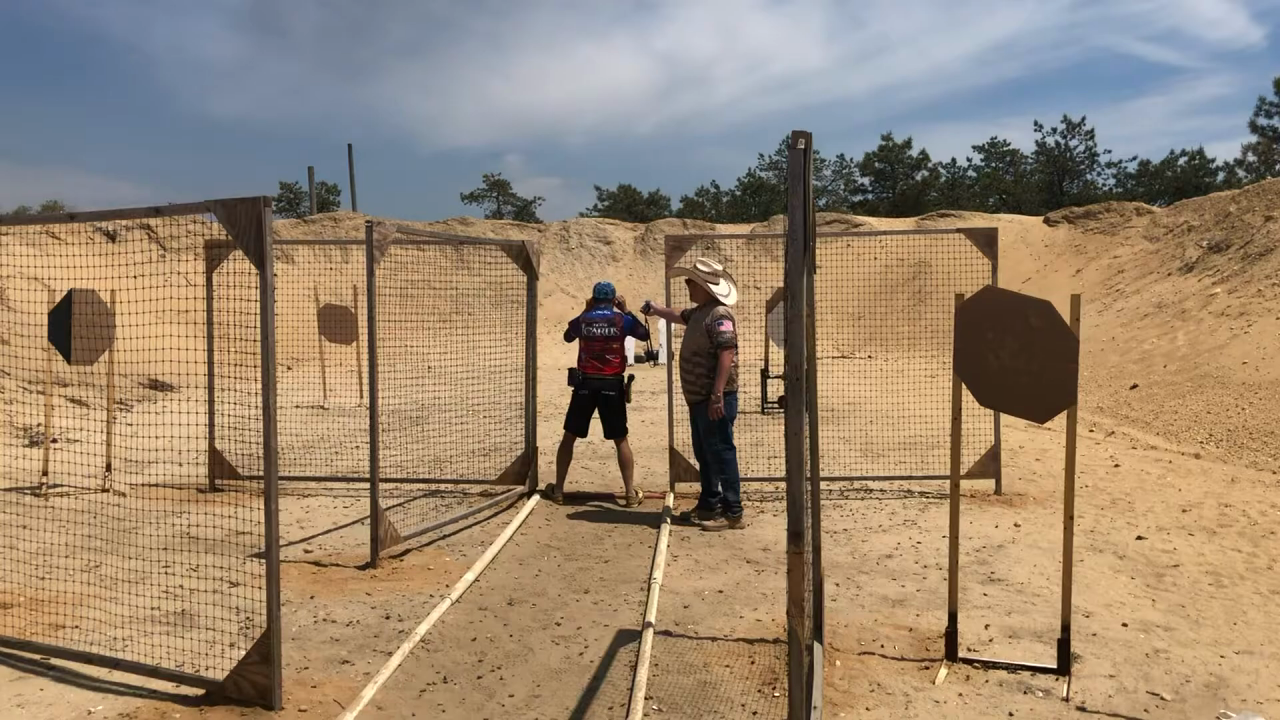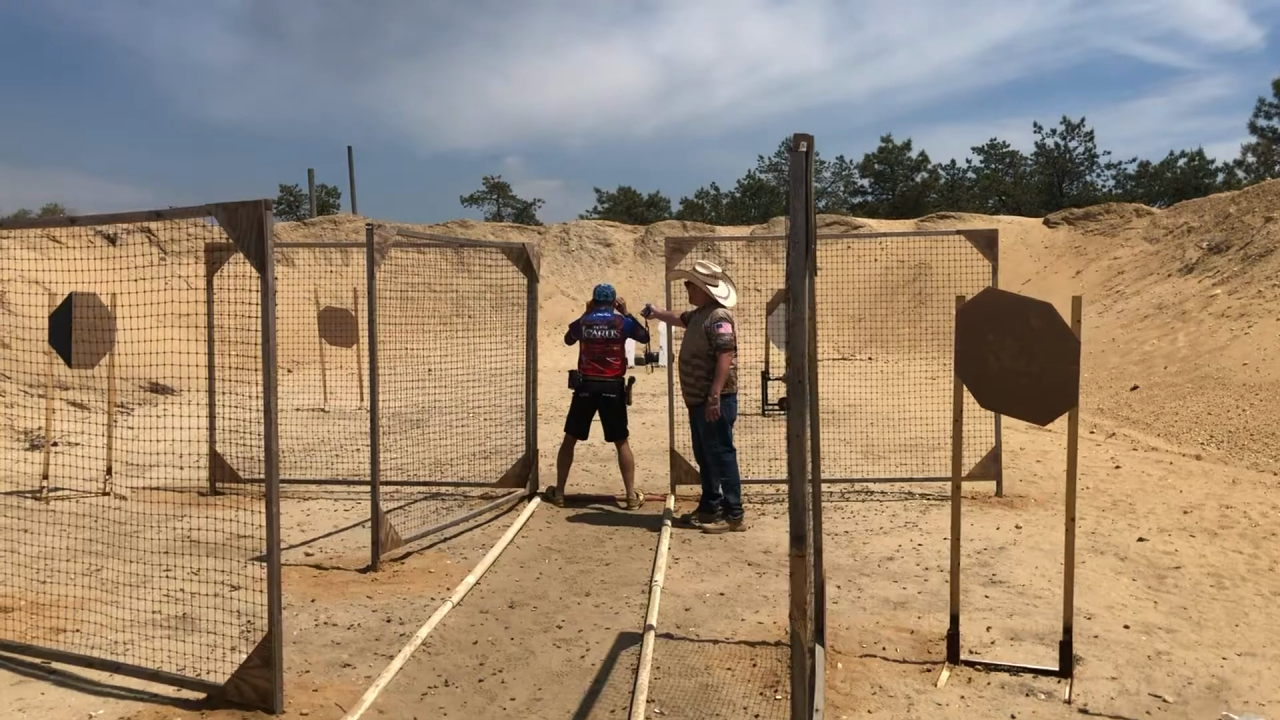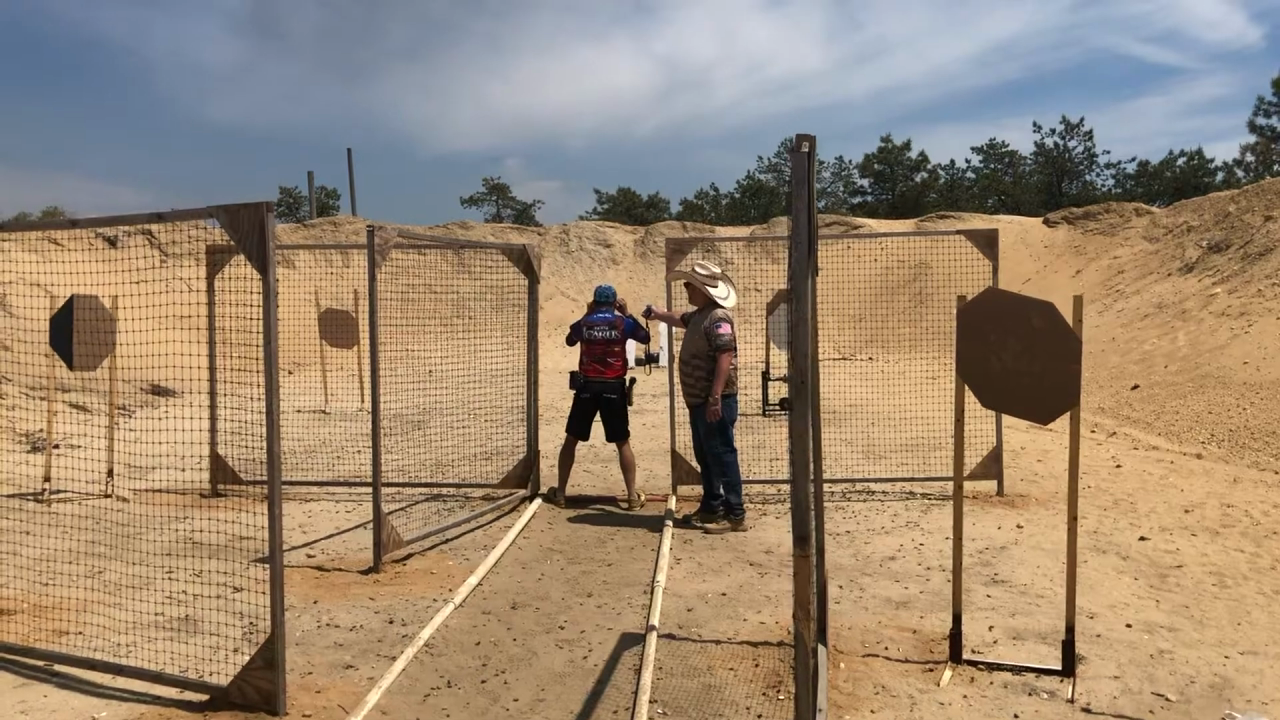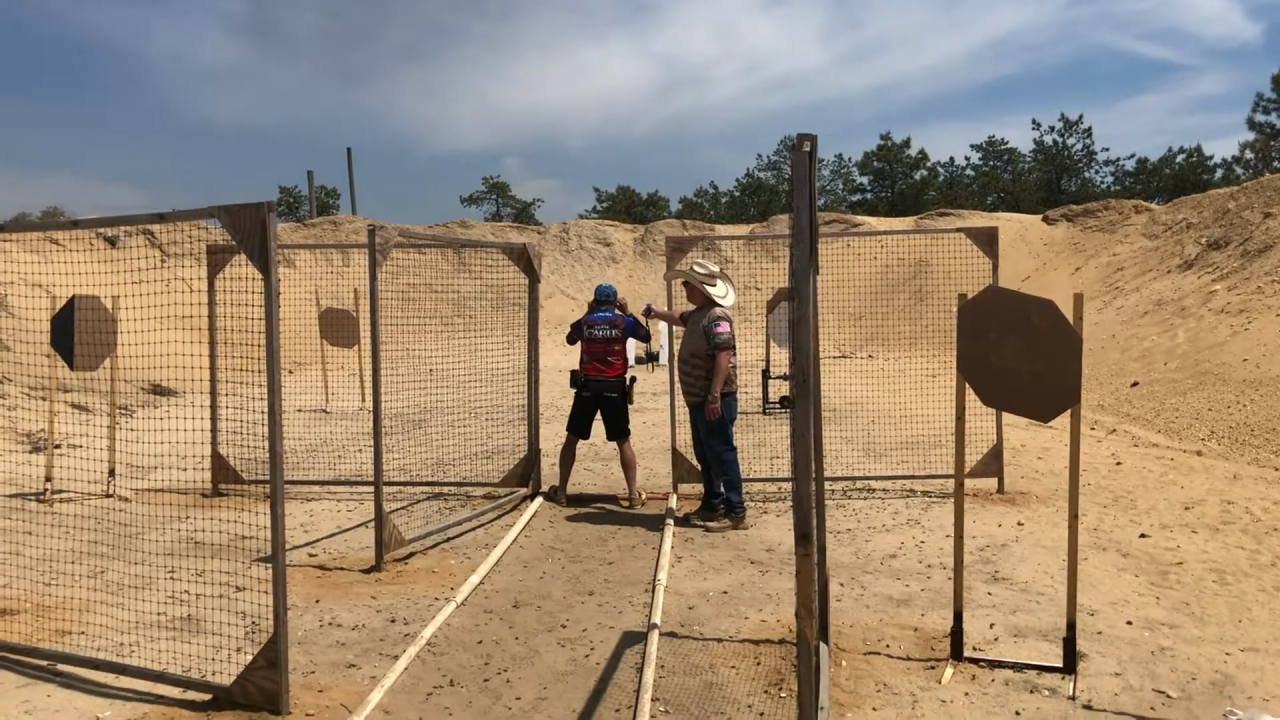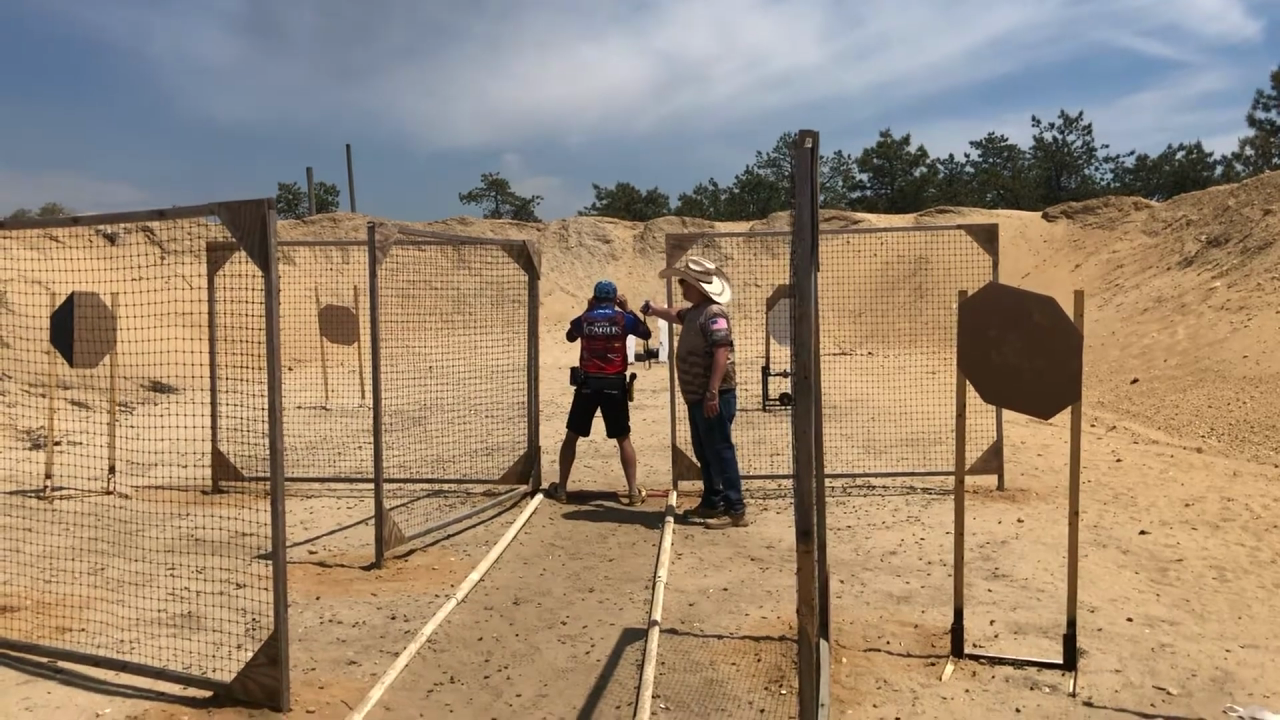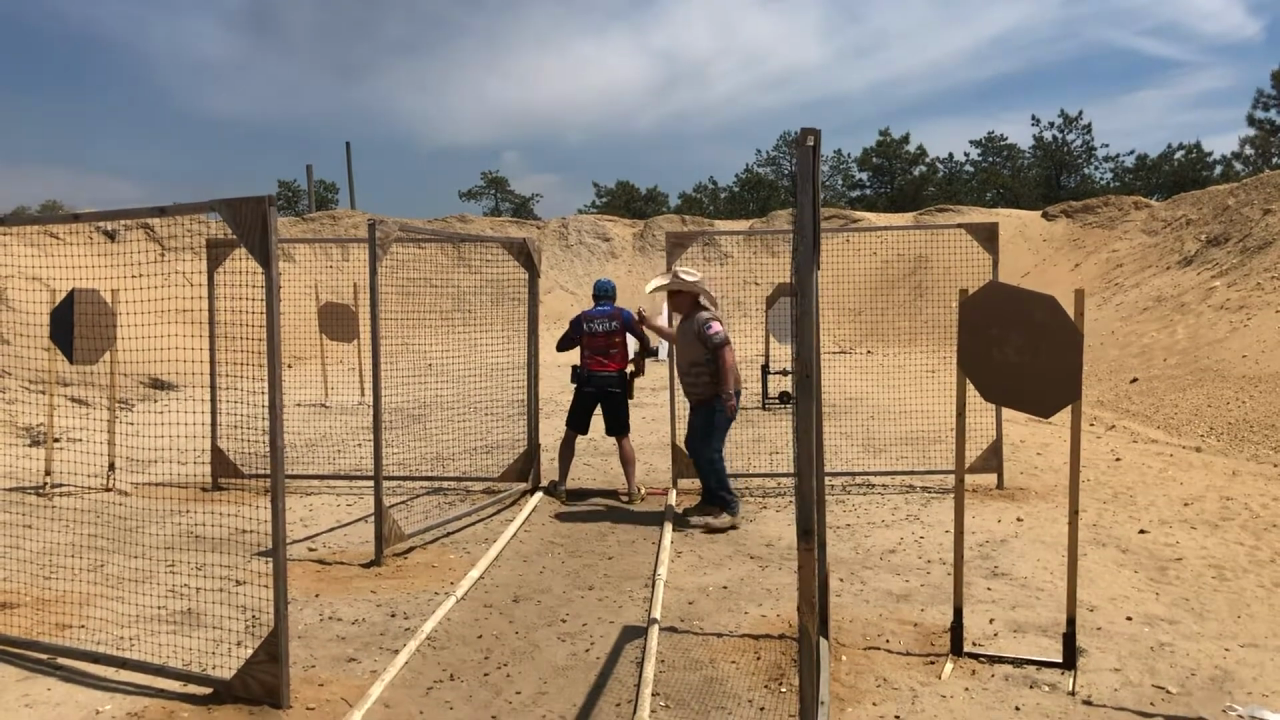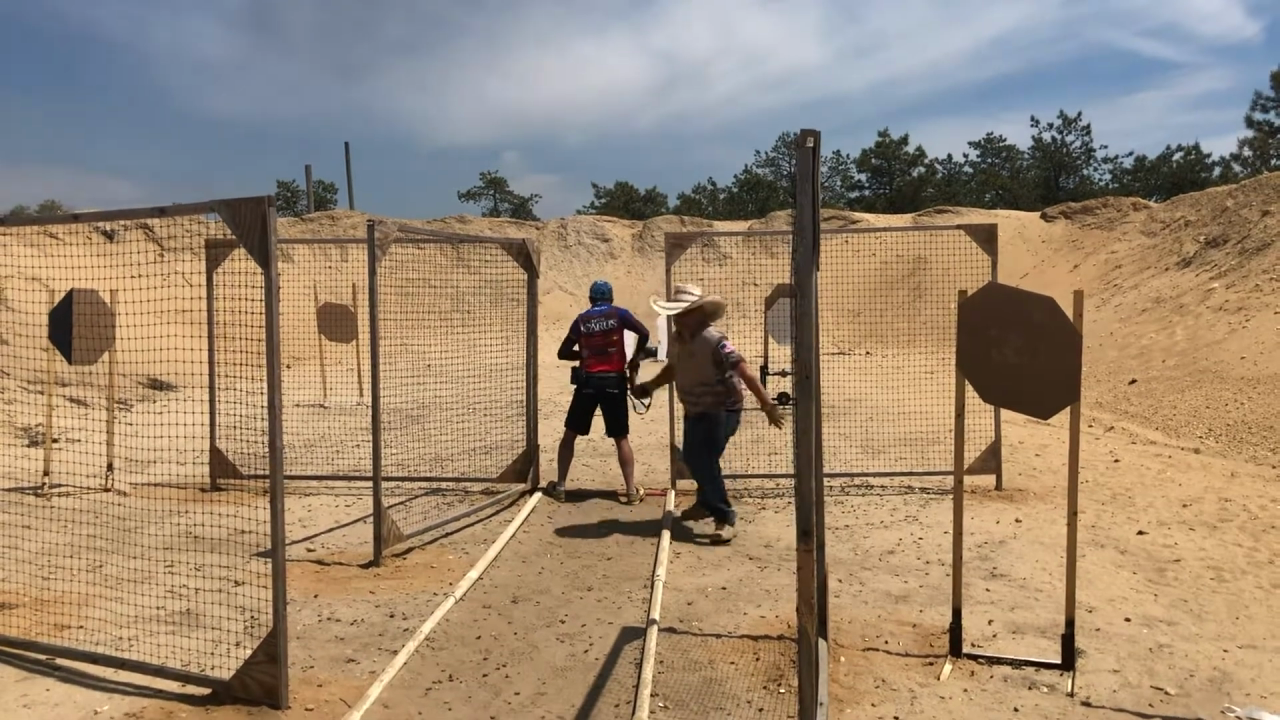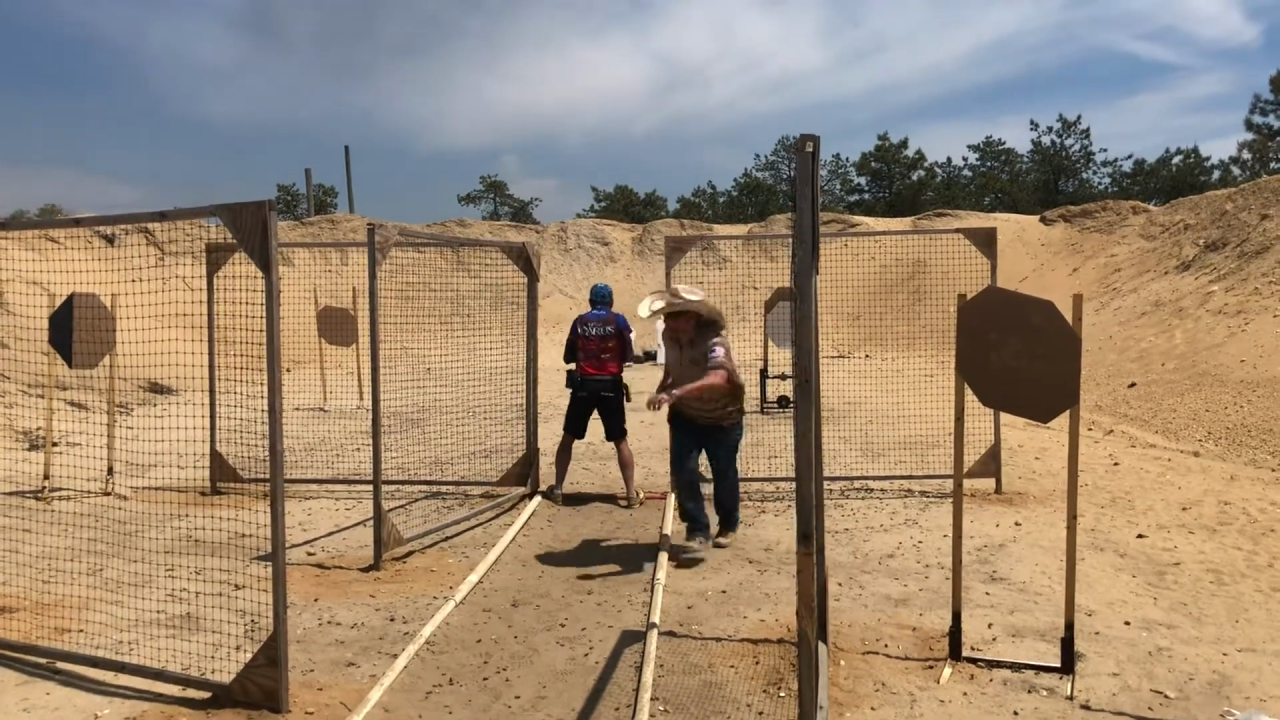
dt=0.3s
person 1, frame 1
left shoulder: (720, 315)
right shoulder: (699, 312)
left elbow: (727, 356)
right elbow: (680, 316)
left wrist: (717, 395)
right wrist: (656, 310)
left hip: (716, 399)
right hip: (698, 398)
left knee: (722, 453)
right knee: (704, 455)
left ankle: (733, 513)
right ankle: (708, 505)
person 1, frame 2
left shoulder: (719, 317)
right shoulder: (699, 315)
left elbow: (725, 357)
right elbow: (679, 319)
left wrist: (715, 397)
right wrist: (656, 313)
left hip: (715, 401)
right hip: (698, 400)
left knee: (721, 456)
right knee: (704, 457)
left ankle: (734, 515)
right ankle: (710, 507)
person 1, frame 3
left shoulder: (718, 317)
right shoulder: (699, 315)
left elbow: (725, 357)
right elbow: (680, 320)
left wrist: (715, 397)
right wrist: (656, 314)
left hip: (716, 402)
right hip: (698, 401)
left knee: (722, 456)
right knee: (705, 457)
left ankle: (735, 515)
right ankle: (711, 507)
person 1, frame 4
left shoulder: (717, 316)
right shoulder: (698, 314)
left elbow: (724, 356)
right elbow: (678, 318)
left wrist: (714, 395)
right wrist: (656, 313)
left hip: (715, 400)
right hip: (698, 399)
left knee: (722, 455)
right knee: (705, 456)
left ankle: (736, 513)
right ankle: (712, 506)
person 1, frame 5
left shoulder: (713, 313)
right shoulder: (694, 311)
left elbow: (721, 353)
right elbow: (675, 315)
left wrist: (713, 392)
right wrist: (653, 309)
left hip: (714, 397)
right hip: (696, 397)
left knee: (720, 451)
right knee: (704, 453)
left ankle: (735, 510)
right ankle: (712, 503)
person 1, frame 6
left shoulder: (705, 320)
right shoulder: (688, 320)
left elbow: (726, 354)
right elbow: (677, 338)
left wrist: (728, 394)
right wrist: (649, 324)
left hip: (717, 399)
right hip: (702, 399)
left knee: (708, 451)
right knee: (695, 448)
left ankle: (729, 508)
right ankle: (711, 500)
person 1, frame 7
left shoulder: (713, 339)
right shoulder: (678, 337)
left elbow: (743, 370)
right elbow: (672, 369)
left wrist: (767, 405)
right wrist: (649, 386)
left hip: (721, 411)
right hip: (695, 411)
left knee: (705, 462)
right knee: (692, 457)
left ankle: (724, 519)
right ankle: (704, 504)
person 1, frame 8
left shoulder: (713, 342)
right shoulder: (671, 336)
left elbow: (717, 380)
left wrist: (675, 393)
right wrist: (662, 386)
left hip: (722, 418)
right hip: (685, 416)
left knee: (724, 476)
right knee: (684, 472)
left ankle: (728, 524)
right ankle: (698, 532)
person 2, frame 1
left shoulder: (583, 319)
right shoulder: (622, 320)
left elbow: (567, 337)
right elbow: (645, 335)
right wrist: (627, 311)
left hip: (586, 384)
right hip: (612, 385)
left knee: (569, 437)
right knee: (621, 440)
left ankle: (558, 489)
right ankle: (630, 492)
person 2, frame 2
left shoulder: (583, 322)
right shoulder: (622, 322)
left elbow: (568, 340)
right elbow: (645, 337)
right wrist: (627, 313)
left hip: (586, 386)
right hip: (612, 388)
left knee: (569, 439)
right knee: (621, 442)
left ankle: (559, 492)
right ankle: (631, 495)
person 2, frame 3
left shoulder: (583, 323)
right shoulder: (623, 323)
left elbow: (569, 341)
right elbow: (646, 338)
right wrist: (627, 314)
left hip: (587, 387)
right hip: (613, 388)
left knee: (571, 440)
right knee: (623, 443)
left ankle: (560, 492)
right ankle: (633, 495)
person 2, frame 4
left shoulder: (584, 322)
right shoulder: (623, 322)
left elbow: (570, 340)
right elbow: (647, 337)
right wrist: (628, 313)
left hip: (587, 386)
right hip: (614, 387)
left knee: (571, 439)
right knee: (623, 442)
left ankle: (561, 491)
right ankle: (634, 494)
person 2, frame 5
left shoulder: (584, 319)
right shoulder: (623, 319)
left elbow: (570, 337)
right elbow: (647, 334)
right wrist: (628, 310)
left hip: (587, 383)
right hip: (614, 384)
left knee: (571, 436)
right knee: (623, 439)
left ankle: (561, 488)
right ankle: (634, 491)
person 2, frame 6
left shoulder: (583, 318)
right shoulder: (622, 315)
left elbow: (561, 346)
right elbow: (645, 341)
right wrist: (640, 360)
left hip: (588, 382)
right hip: (615, 381)
left knee: (571, 434)
right knee: (622, 437)
left ankle: (561, 486)
right ankle: (633, 489)
person 2, frame 7
left shoulder: (581, 320)
right shoulder: (618, 314)
left elbow: (563, 353)
right elbow: (643, 332)
right wrist: (635, 358)
left hip: (587, 382)
right hip: (614, 382)
left knee: (570, 435)
right knee: (621, 438)
left ankle: (560, 486)
right ankle: (632, 490)
person 2, frame 8
left shoulder: (579, 322)
right shoulder: (617, 320)
left elbow: (568, 357)
right elbow: (628, 355)
left hip: (583, 385)
right hip: (610, 385)
left knee: (568, 438)
right knee: (620, 441)
left ankle: (557, 490)
right ankle: (631, 493)
